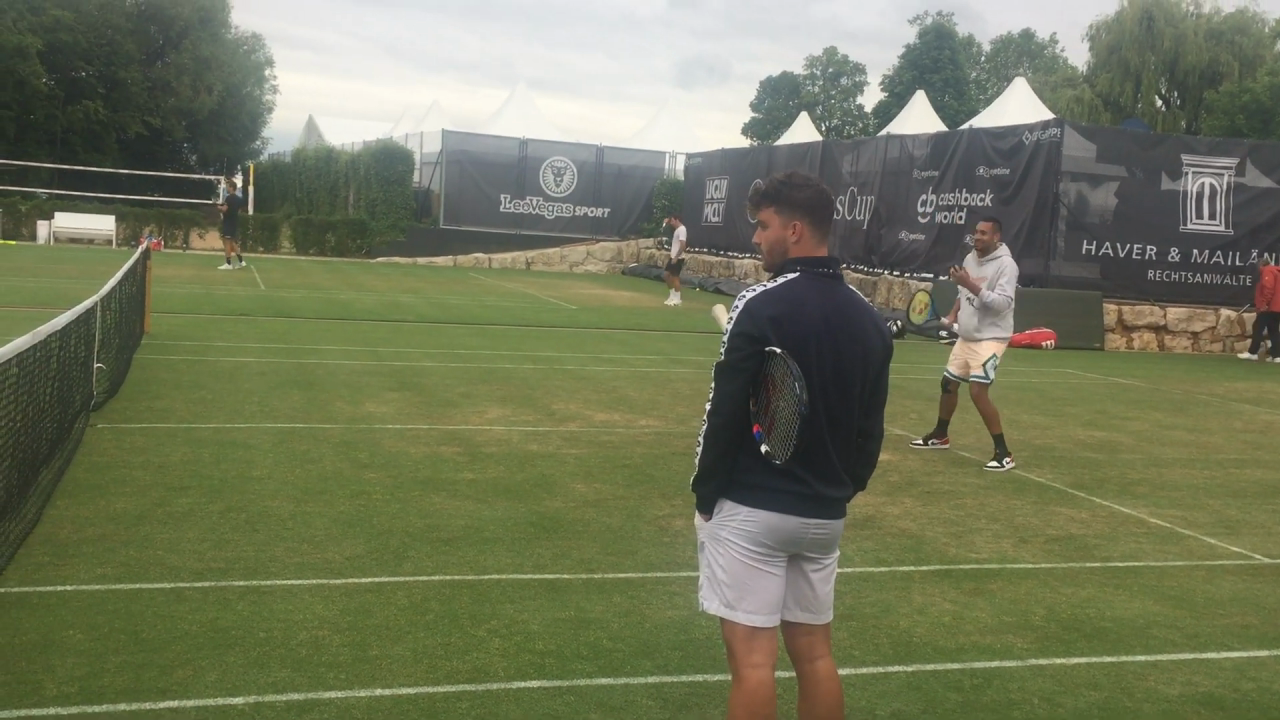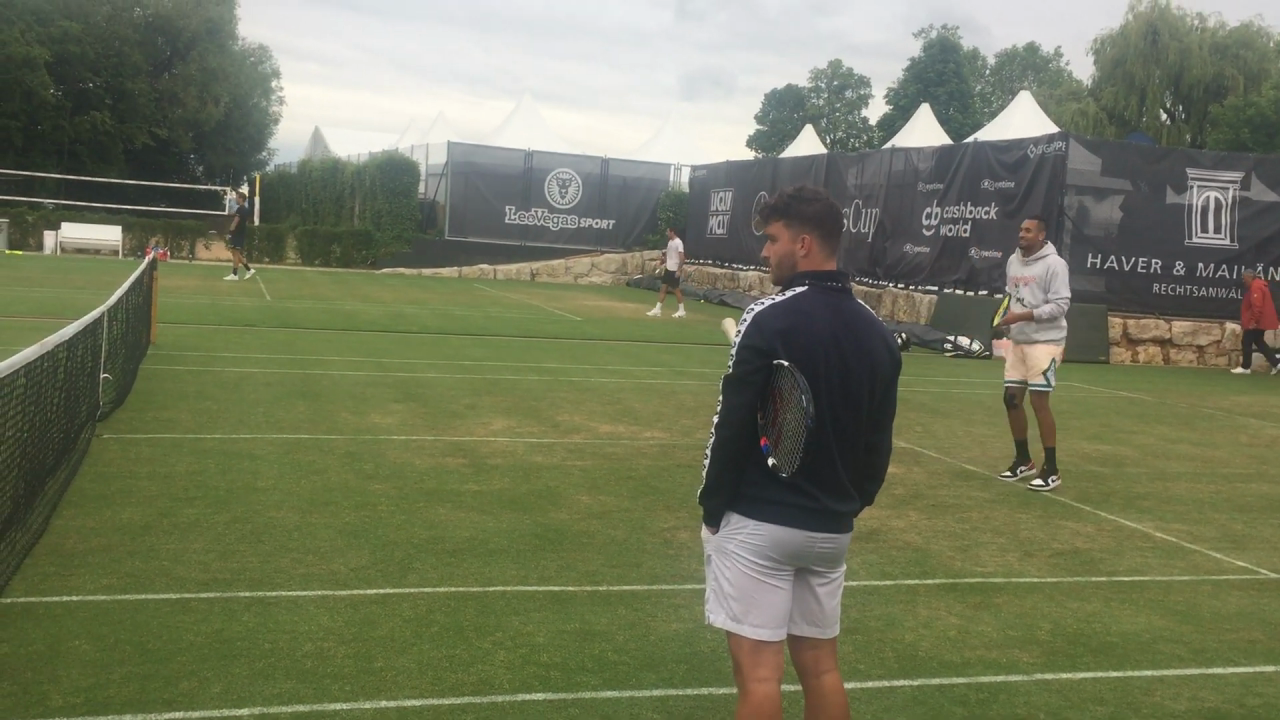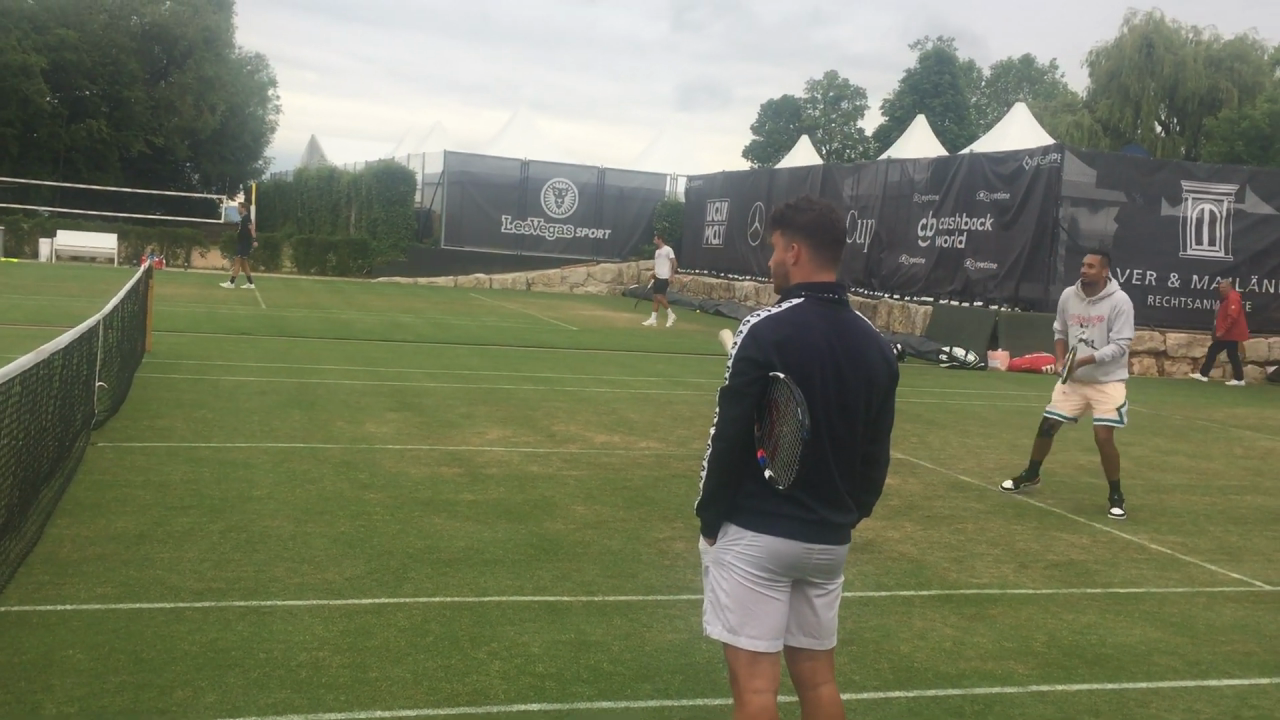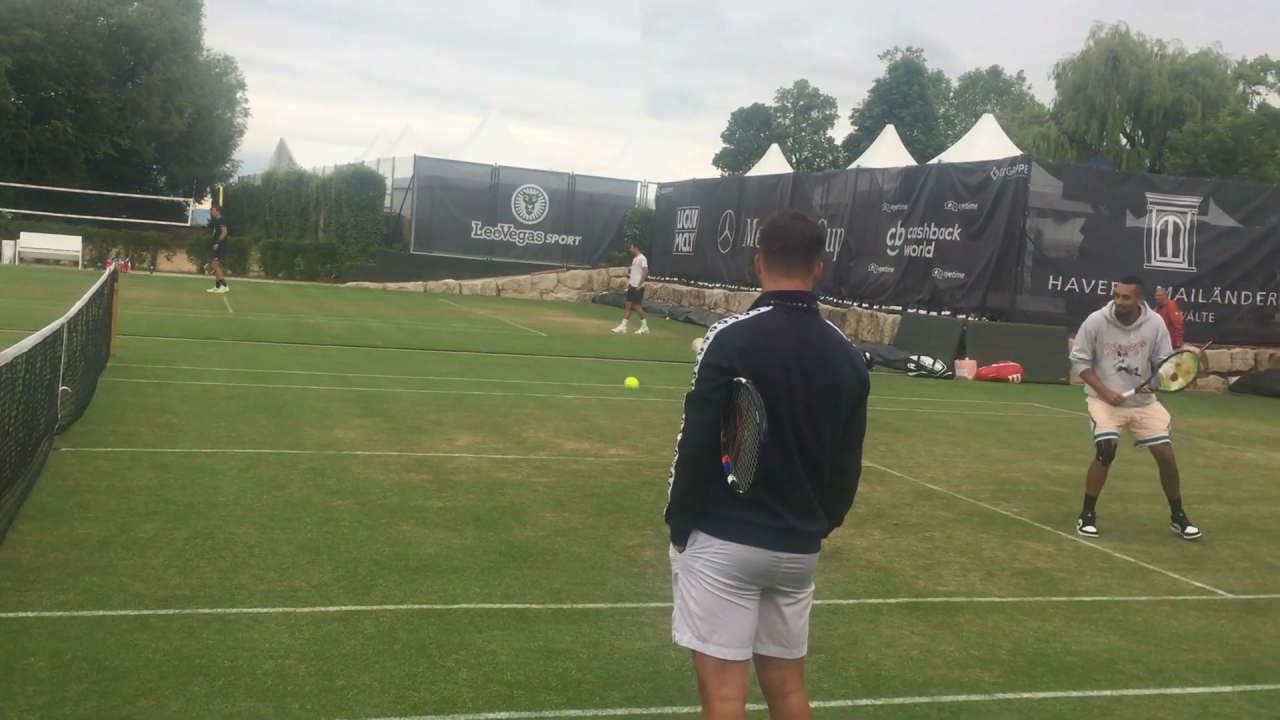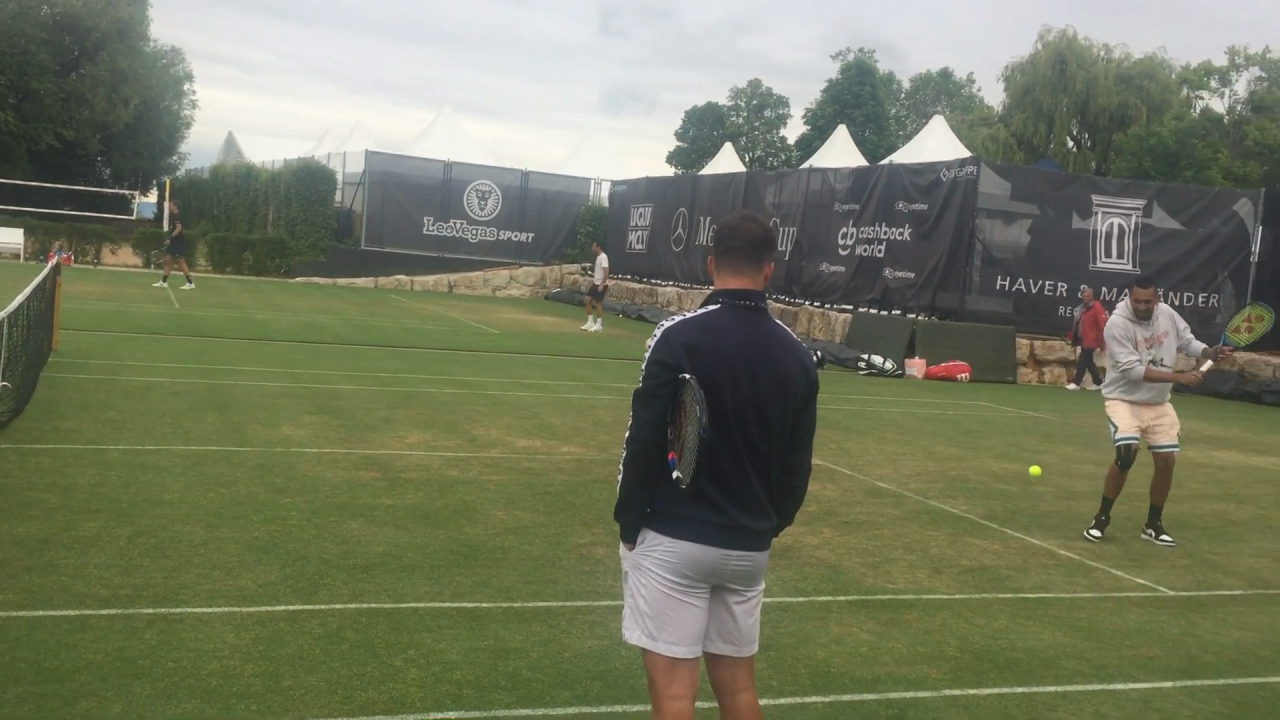
dt=0.4s
person 1, frame 1
left shoulder: (762, 306)
right shoulder: (869, 319)
left elbow: (725, 413)
right elbow: (871, 428)
left wrist: (705, 493)
left hip: (750, 509)
right hip: (824, 515)
left knee: (752, 658)
right knee: (814, 651)
person 1, frame 2
left shoulder: (770, 319)
right shoulder: (877, 333)
left elbow: (732, 426)
right elbow: (878, 443)
left wrist: (712, 506)
left hip: (758, 522)
right hip: (831, 528)
left knee: (758, 671)
right knee: (820, 664)
person 1, frame 3
left shoulder: (765, 331)
right shoulder: (875, 346)
left elbow: (729, 437)
right elbow: (876, 455)
left wrist: (710, 518)
left hip: (755, 534)
right hip: (829, 540)
right knee: (817, 676)
person 1, frame 4
left shoulder: (732, 338)
right shoulder: (848, 356)
left elbow: (696, 444)
right elbow: (848, 465)
left wrist: (679, 525)
left hip: (724, 542)
right hip: (798, 549)
person 1, frame 5
left shoulder: (679, 336)
right shoulder: (797, 355)
left elbow: (643, 442)
right elbow: (797, 465)
left wrist: (628, 524)
left hip: (674, 540)
right hip: (749, 547)
person 2, frame 1
left shoulder: (1006, 264)
right shoulder: (970, 259)
left elbow: (1003, 302)
left wrist: (970, 286)
right wrist: (953, 314)
left hip: (991, 338)
right hip: (965, 337)
left knee: (978, 391)
right knee: (948, 385)
left ankle: (1003, 453)
right ankle: (940, 435)
person 2, frame 2
left shoulder: (1054, 264)
right shoulder: (1013, 261)
left elbow: (1060, 305)
left wrist: (1023, 315)
right wrist: (1007, 318)
left hip: (1046, 341)
right hip: (1018, 342)
left knee: (1039, 401)
right knee: (1011, 399)
left ankle: (1051, 468)
right ankle: (1024, 460)
person 2, frame 3
left shoulder: (1120, 302)
right shoulder: (1068, 296)
left elbow: (1120, 346)
left wrist: (1084, 361)
right wrist: (1061, 360)
left hip: (1108, 381)
right hip: (1072, 379)
left knee: (1104, 438)
right knee: (1046, 428)
left ankle: (1116, 496)
right ankle: (1030, 475)
person 2, frame 4
left shoulder: (1155, 323)
right shoulder: (1095, 322)
left elbow: (1164, 360)
right elbow: (1080, 360)
left wrist: (1151, 380)
right wrist: (1104, 391)
left hip: (1143, 401)
right hip: (1105, 399)
left knee: (1166, 457)
right knee: (1105, 452)
left ankle: (1179, 517)
right ankle: (1087, 514)
person 2, frame 5
left shoulder: (1167, 314)
right shoulder: (1117, 324)
left elbow: (1187, 341)
right elbow: (1131, 369)
left wrist: (1211, 352)
right wrist: (1179, 378)
left hip: (1159, 403)
right hip: (1122, 400)
left knee: (1166, 462)
right knee: (1126, 456)
left ankle: (1153, 523)
right ankle: (1102, 517)
